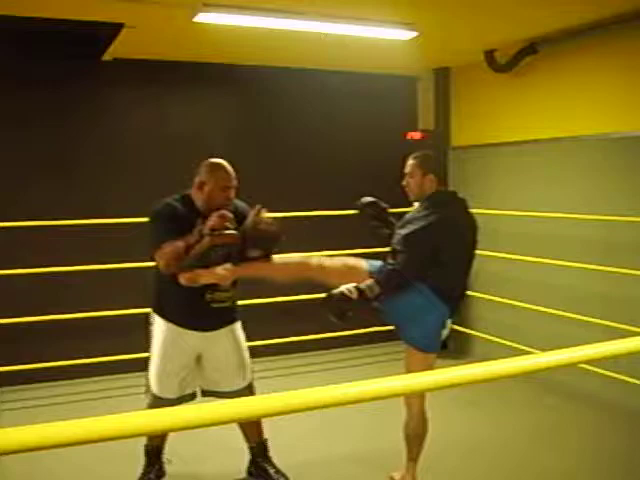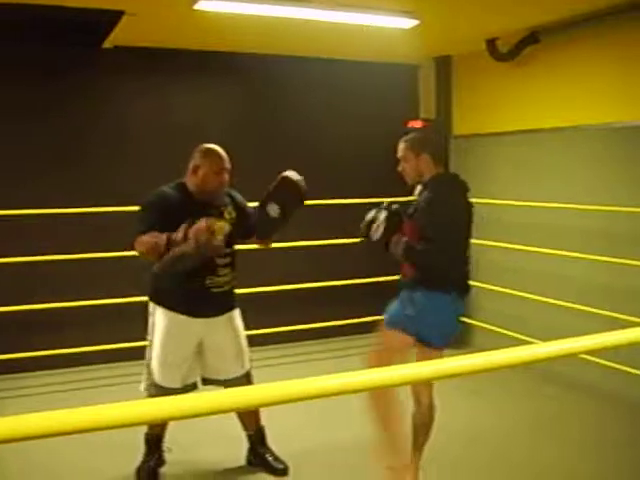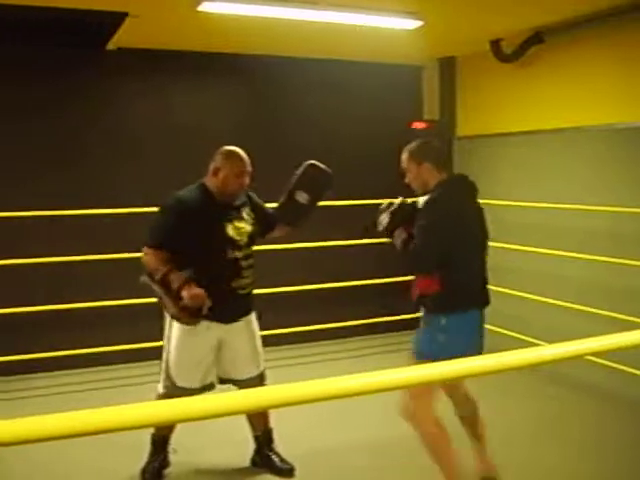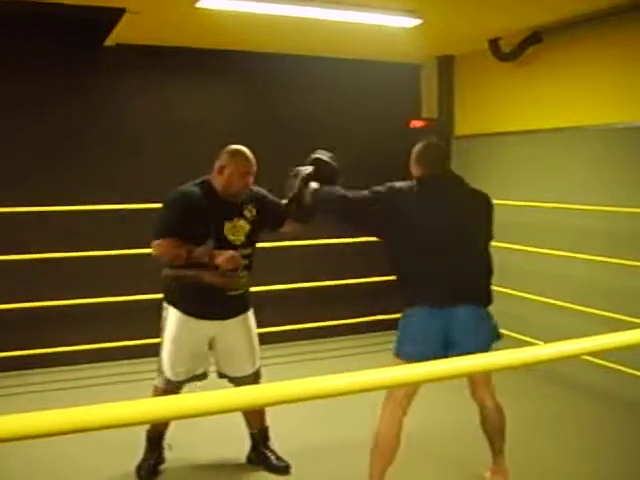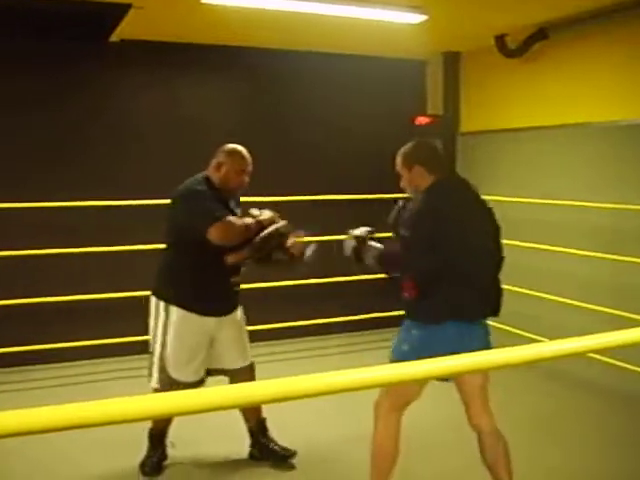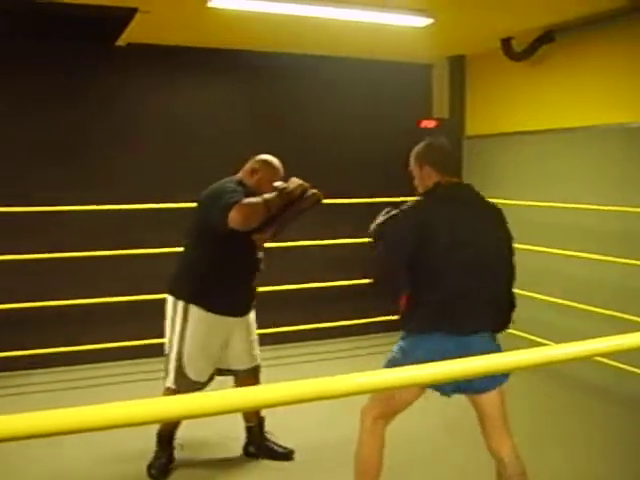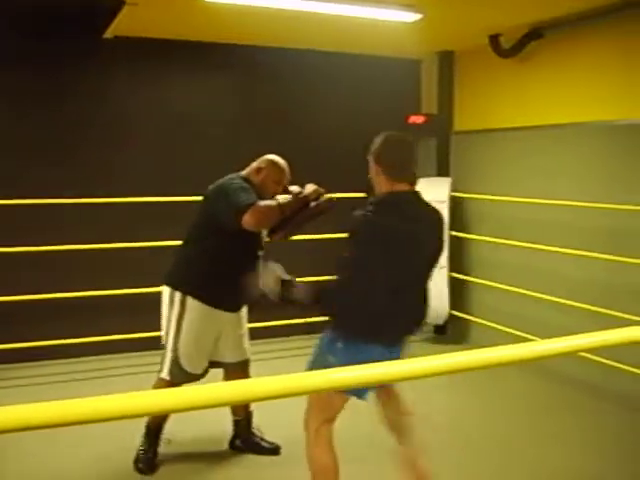
dt=0.3s
person 1, frame 1
left shoulder: (433, 213)
right shoulder: (461, 216)
left elbow: (409, 263)
left wrist: (365, 291)
right wrist: (387, 222)
left hip: (415, 295)
right hip: (437, 310)
left knee: (312, 265)
right knee: (415, 399)
left ankle: (230, 271)
person 1, frame 2
left shoulder: (435, 198)
right shoulder: (449, 195)
left elbow: (435, 260)
left wrist: (394, 239)
right wrist: (402, 226)
left hip: (424, 297)
right hip: (448, 299)
right knee: (422, 389)
person 1, frame 3
left shoulder: (439, 203)
right shoulder: (461, 199)
left elbow: (420, 258)
left wrist: (397, 228)
right wrist: (408, 224)
left hip: (448, 315)
right hip: (465, 309)
left knee: (418, 409)
right knee: (454, 386)
person 1, frame 4
left shoulder: (403, 197)
right shoulder: (479, 202)
left elbow: (346, 205)
left wrist: (307, 187)
left hip: (425, 313)
right hip: (470, 310)
left knee: (395, 405)
right knee: (484, 394)
person 1, frame 5
left shoulder: (427, 207)
right shoulder: (476, 205)
left elbow: (408, 261)
right elbow: (491, 261)
left wrist: (367, 248)
left hip: (433, 324)
right hip: (472, 322)
left knee: (388, 411)
right knee: (482, 420)
person 1, frame 6
left shoulder: (414, 215)
right shoulder: (491, 215)
left elbow: (389, 276)
right elbow: (503, 274)
left wrist: (383, 240)
left hip: (429, 337)
right hip: (479, 337)
left knee: (373, 418)
right knee: (500, 440)
person 1, frame 7
left shoulder: (369, 225)
right shoulder: (429, 218)
left elbow: (352, 293)
left hip: (357, 337)
right hip: (394, 333)
left knee: (317, 424)
right knee: (387, 394)
person 2, frame 1
left shoulder: (239, 212)
right shoulder: (169, 211)
left elbow: (259, 262)
right elbow: (166, 261)
left wrist: (260, 236)
right wrist: (202, 233)
left hip: (223, 322)
right hip: (175, 323)
left knee: (242, 390)
right knee: (163, 396)
person 2, frame 2
left shoulder: (232, 201)
right shoulder: (164, 200)
right elbow: (144, 246)
right wrist: (185, 235)
left hip: (222, 309)
right hip: (175, 310)
left knee: (240, 379)
right knee: (163, 386)
left ankle: (258, 447)
right ankle: (152, 451)
person 2, frame 3
left shoulder: (246, 201)
right shoulder: (184, 205)
left elbow: (276, 228)
right elbow: (151, 255)
right wrist: (181, 286)
left hip: (239, 312)
right hip: (194, 316)
left knee: (253, 380)
right knee: (177, 387)
left ankle: (264, 449)
right ankle: (158, 453)
person 2, frame 4
left shoulder: (254, 198)
right shoulder: (186, 199)
left elbow: (290, 221)
right elbow: (161, 247)
right wrist: (211, 256)
left hip: (236, 309)
right hip: (188, 309)
left knee: (249, 377)
right knee: (171, 380)
left ankle: (260, 446)
right ankle: (153, 449)
person 2, frame 5
left shoulder: (227, 197)
right shoulder: (194, 194)
left elbow: (243, 241)
right elbow: (223, 234)
left wrist: (285, 243)
right wrist: (258, 221)
left hip: (225, 304)
right hip: (182, 304)
left knee: (242, 369)
right knee: (171, 380)
left ankle: (260, 440)
right ankle: (156, 445)
person 2, frame 6
left shoulder: (250, 200)
right shoulder: (224, 193)
right elbow: (242, 219)
right wrist: (284, 195)
left hip: (237, 305)
right hip: (198, 304)
left knee: (248, 370)
right knee: (184, 380)
left ankle: (255, 439)
right ankle: (164, 447)
person 2, frame 7
left shoulder: (246, 193)
right shoulder: (231, 191)
left elbow: (248, 240)
right elbow: (254, 220)
right wrist: (297, 199)
left hip: (228, 298)
right hip: (193, 295)
left knee: (237, 364)
right knee: (176, 372)
left ankle: (243, 434)
right ankle: (150, 440)
